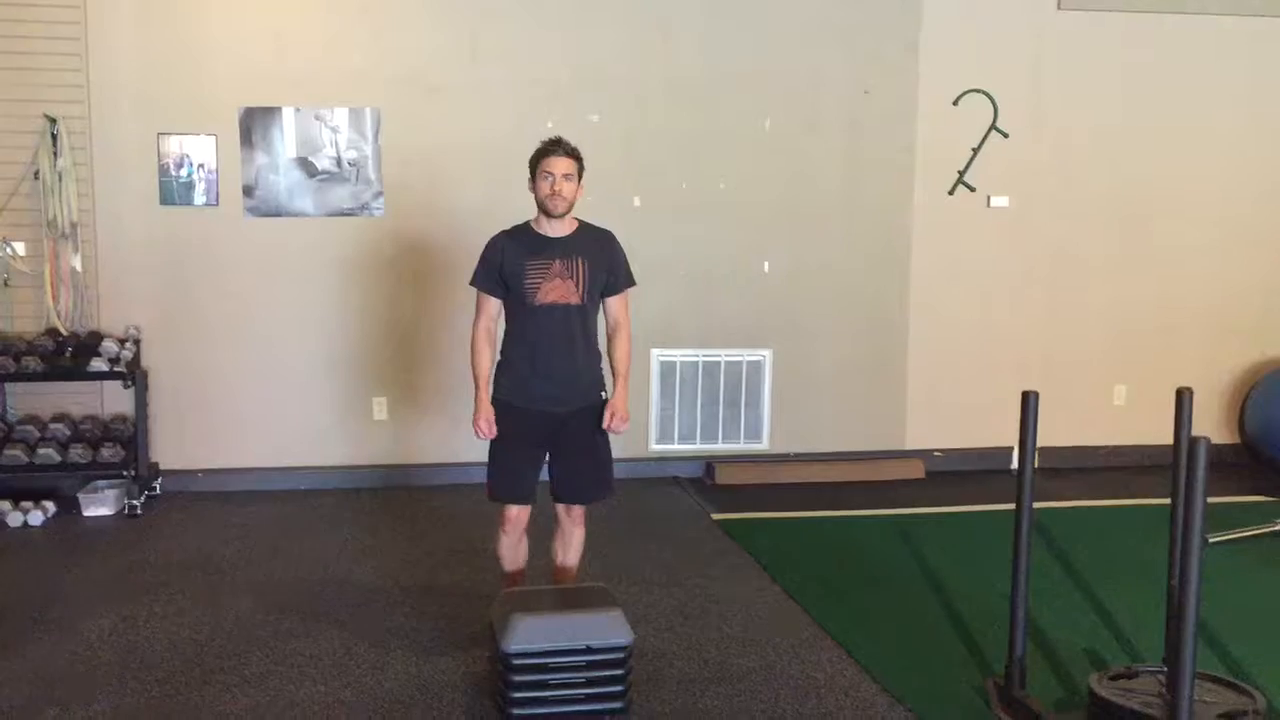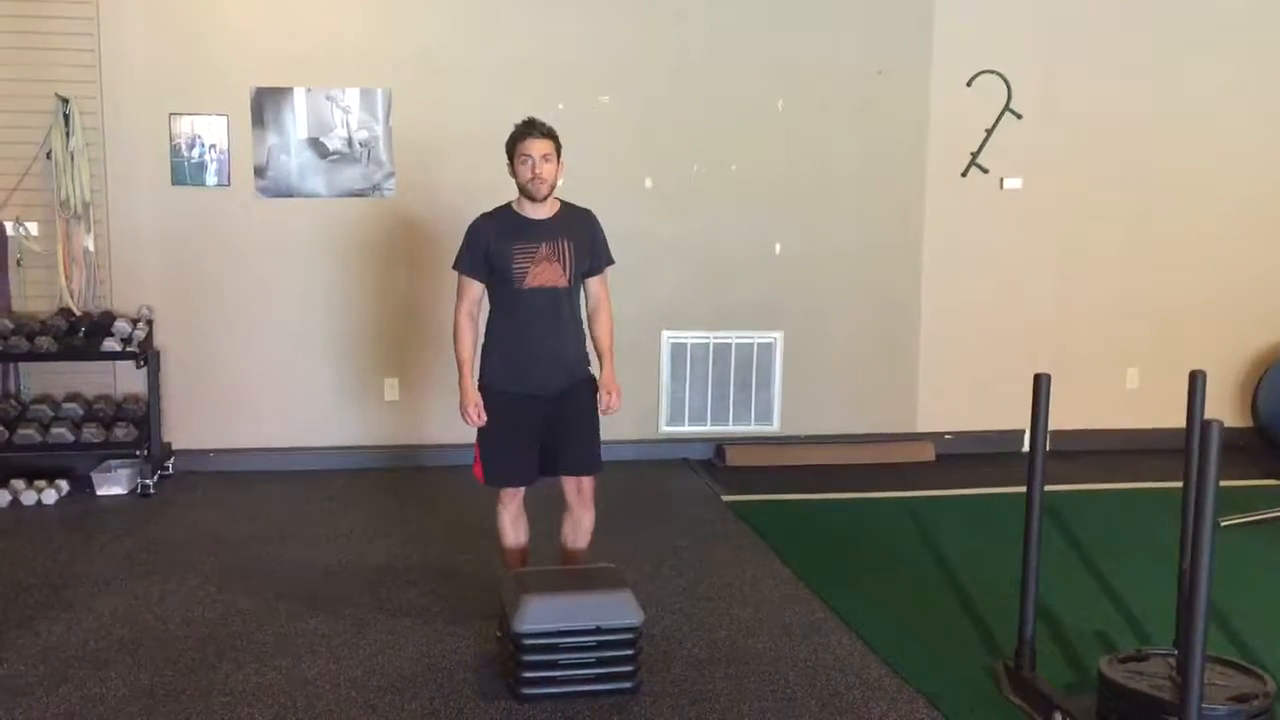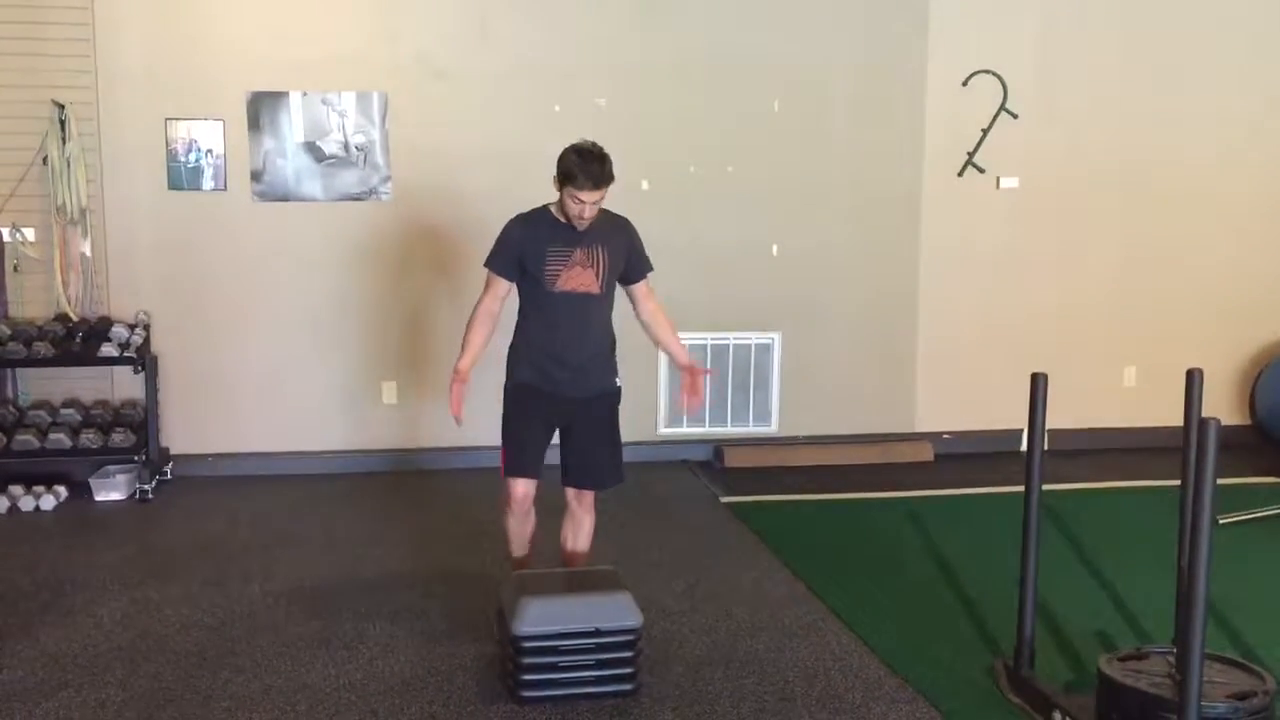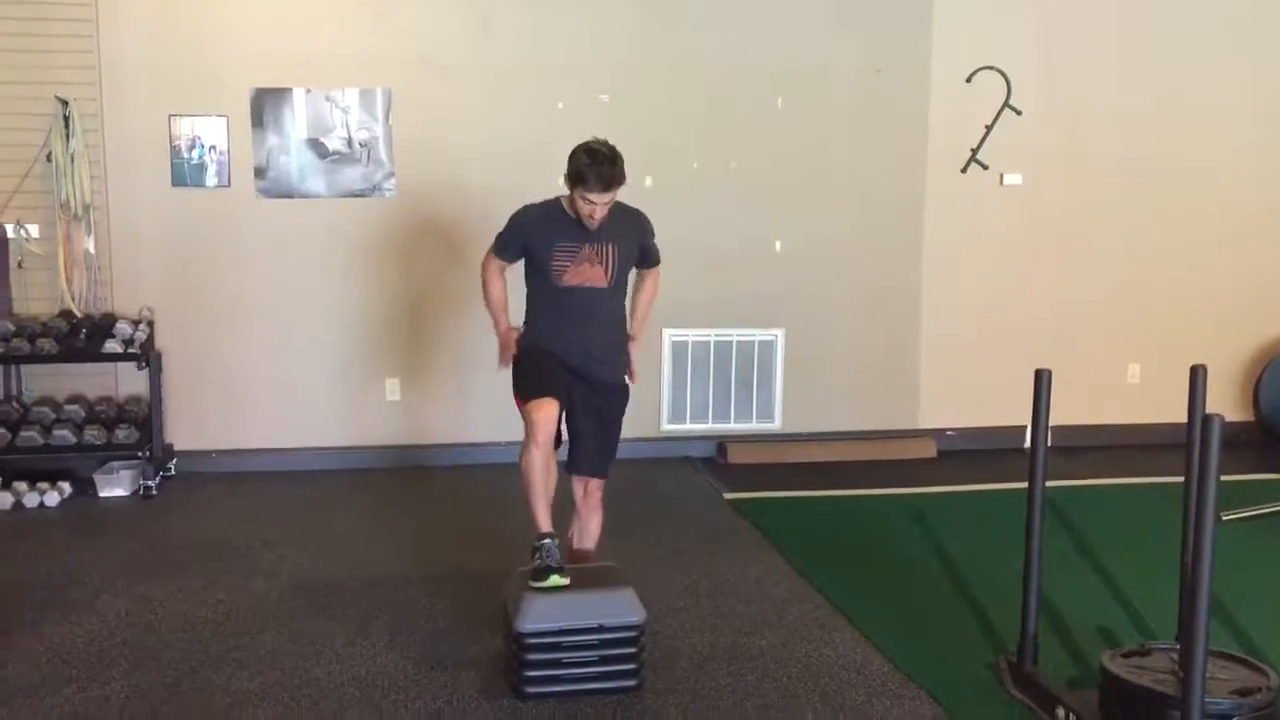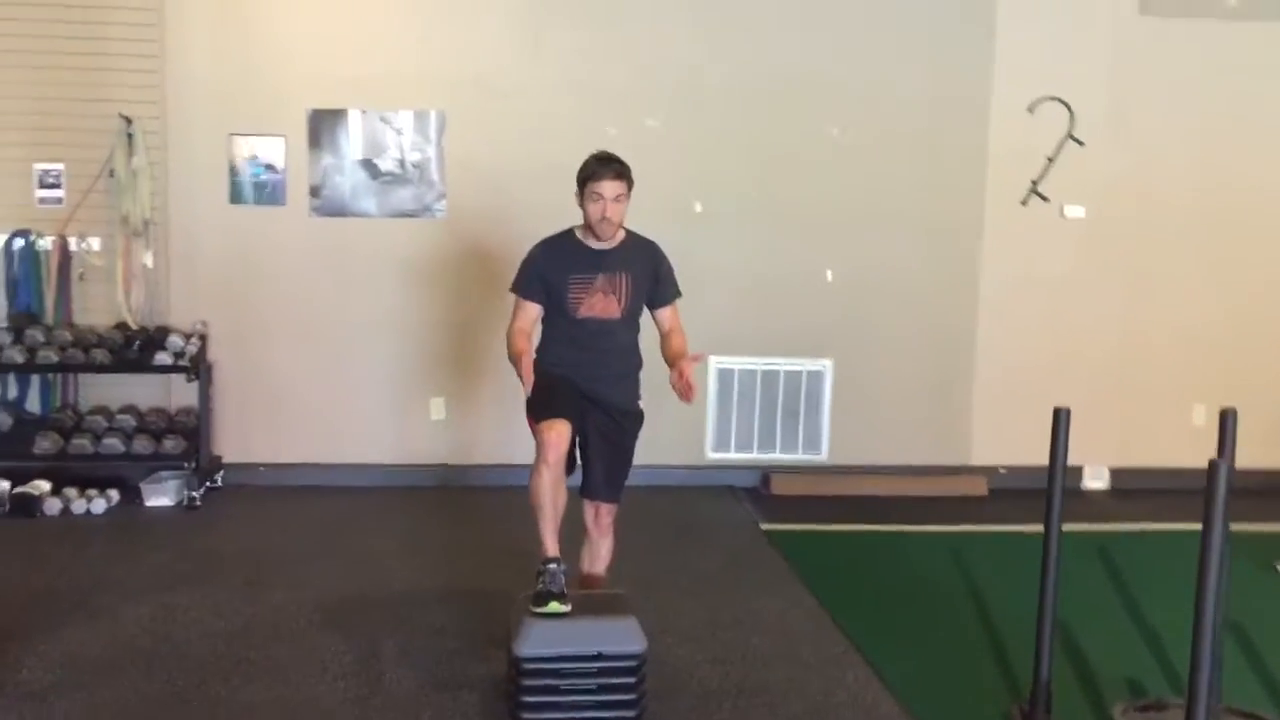
dt=1s
person 1, frame 1
left shoulder: (602, 246)
right shoulder: (504, 247)
left elbow: (618, 323)
right elbow: (484, 326)
left wrist: (620, 390)
right wrist: (482, 396)
left hip: (581, 404)
right hip: (517, 404)
left knee: (572, 512)
right knee: (513, 516)
person 1, frame 2
left shoulder: (584, 225)
right shoulder: (487, 230)
left elbow: (598, 302)
right elbow: (466, 310)
left wrist: (608, 369)
right wrist: (466, 382)
left hip: (571, 383)
right hip: (506, 387)
left knee: (581, 491)
right knee: (511, 493)
person 1, frame 3
left shoulder: (620, 233)
right shoulder: (523, 231)
left elbow: (645, 303)
right elbow: (490, 303)
left wrist: (682, 360)
right wrist: (463, 369)
left hip: (596, 386)
right hip: (532, 380)
left knee: (582, 496)
right knee: (520, 494)
person 1, frame 4
left shoulder: (635, 225)
right shoulder: (532, 220)
left elbow: (650, 274)
right elbow: (492, 266)
left wrist: (632, 335)
right wrist: (503, 328)
left hip: (605, 369)
right hip: (543, 353)
left knee: (591, 489)
right knee: (541, 424)
right ankle: (545, 544)
person 1, frame 5
left shoulder: (648, 257)
right shoulder: (548, 254)
left elbow: (670, 327)
right elbow: (522, 324)
left wrist: (678, 362)
right wrist: (523, 359)
left hip: (617, 394)
right hip: (559, 378)
left knee: (602, 513)
right knee: (552, 444)
right ankle: (550, 568)
